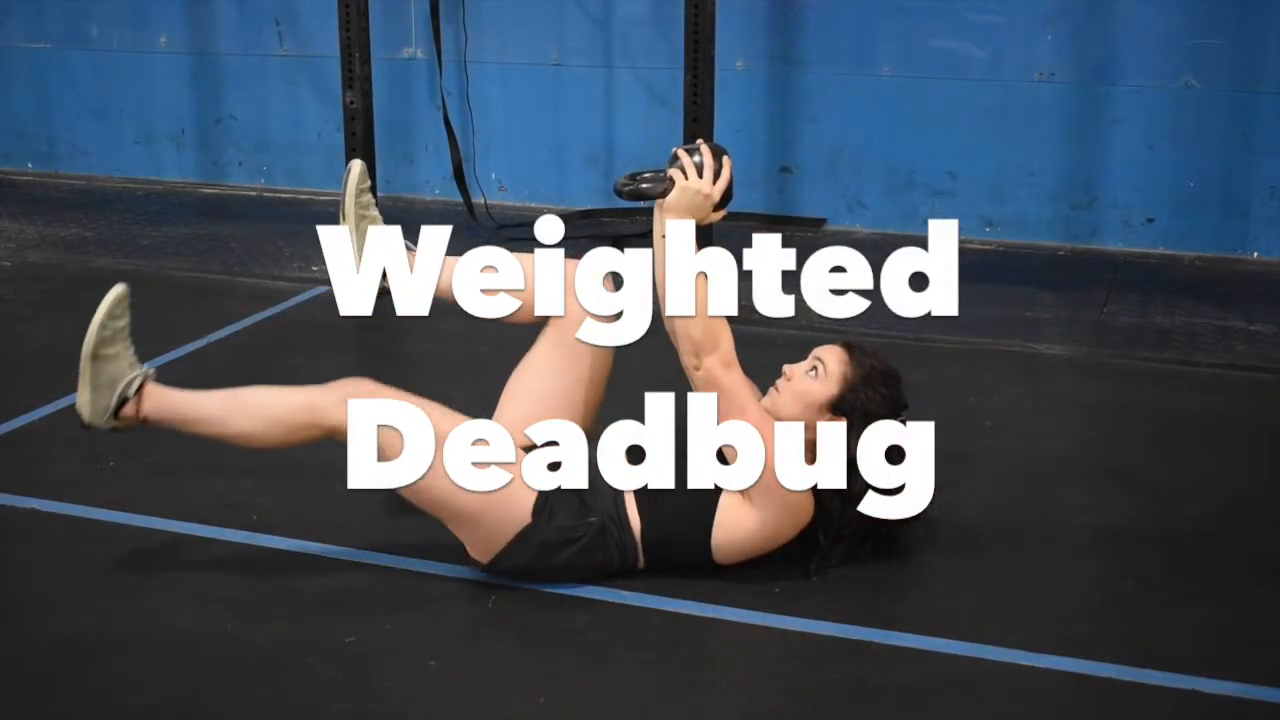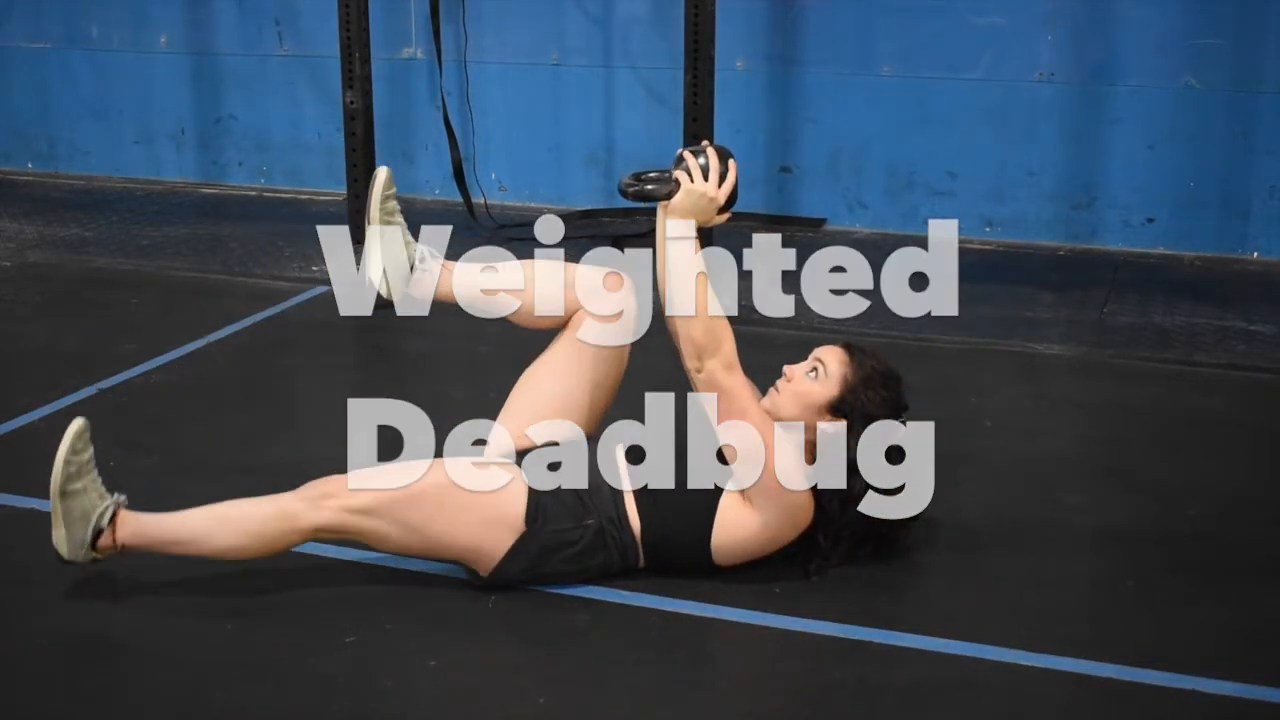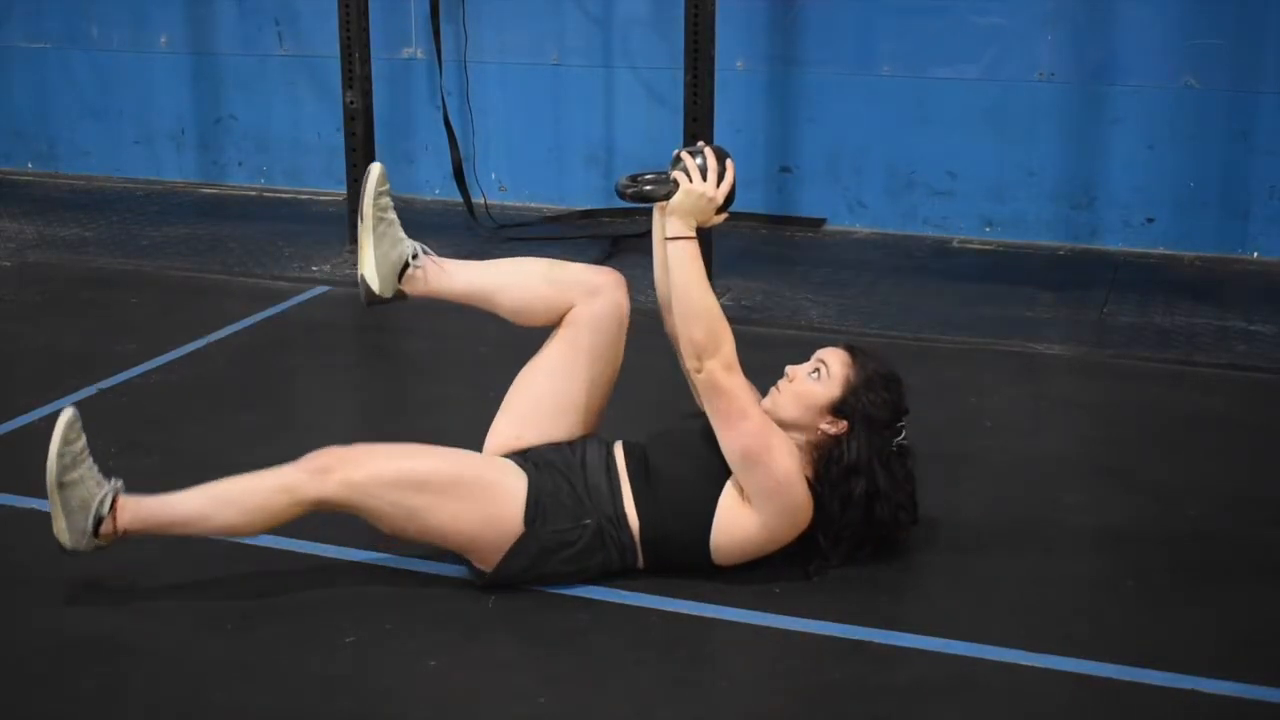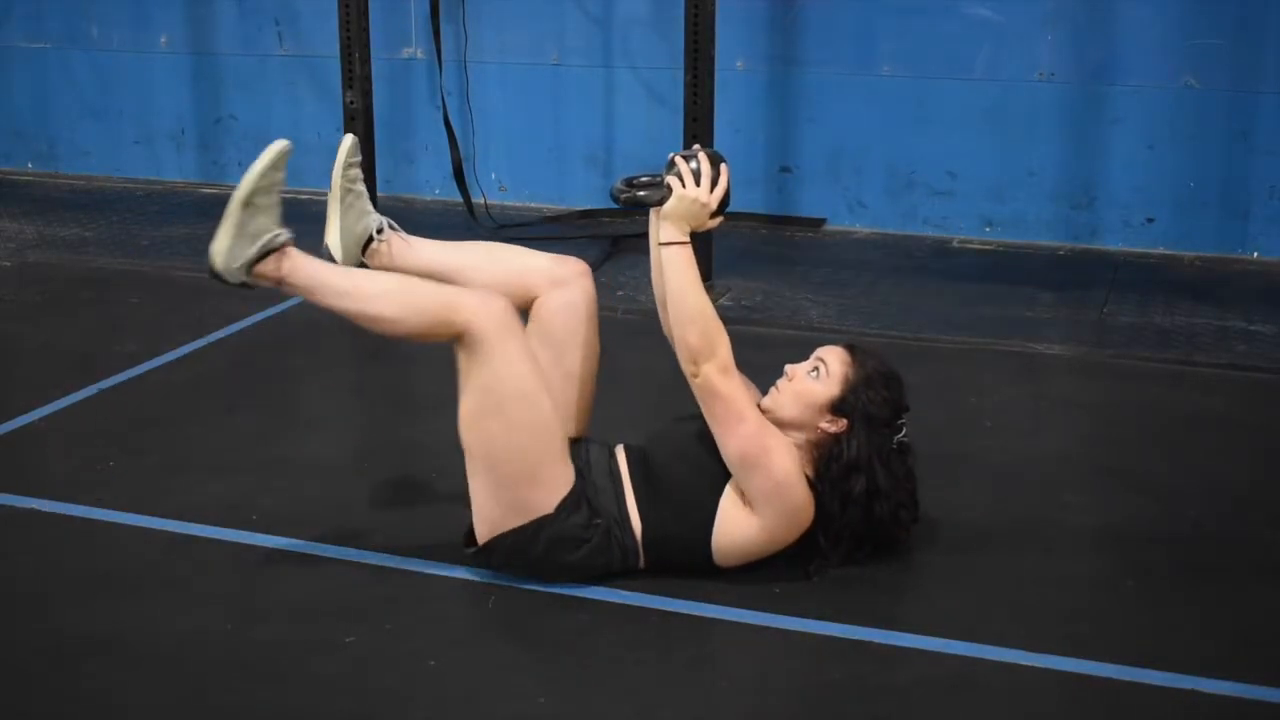
dt=0.4s
person 1, frame 1
left shoulder: (785, 496)
right shoulder: (762, 445)
left elbow: (709, 362)
right elbow: (705, 358)
left wrist: (678, 223)
right wrist: (676, 226)
left hip: (546, 530)
right hip: (548, 477)
left knee: (348, 402)
left ankle: (137, 399)
person 1, frame 2
left shoulder: (785, 495)
right shoulder: (758, 447)
left elbow: (708, 367)
right elbow: (707, 357)
left wrist: (685, 228)
right wrist: (672, 224)
left hip: (545, 528)
right hip: (542, 472)
left knee: (325, 500)
right knee: (608, 292)
left ankle: (110, 530)
right ankle: (424, 276)
person 1, frame 3
left shoulder: (786, 498)
right shoulder: (760, 447)
left elbow: (711, 367)
right elbow: (708, 361)
left wrist: (680, 229)
right wrist: (670, 221)
left hip: (542, 530)
right hip: (546, 474)
left knee: (328, 475)
right knee: (601, 290)
left ankle: (111, 514)
right ankle: (406, 269)
person 1, frame 4
left shoulder: (786, 499)
right shoulder: (763, 438)
left elbow: (707, 369)
right elbow: (706, 368)
left wrist: (675, 233)
right wrist: (660, 223)
left hip: (547, 533)
right hip: (565, 482)
left knee: (480, 313)
right knee: (565, 278)
left ankle: (269, 261)
right ankle: (373, 243)
